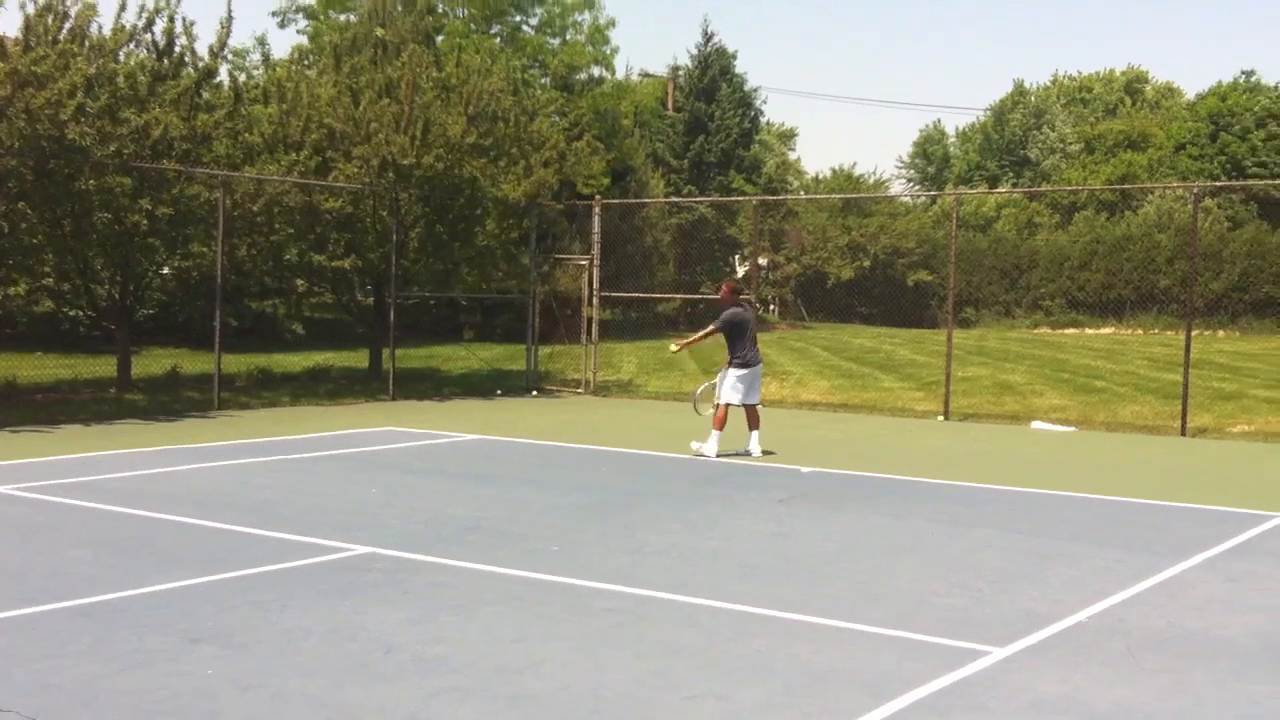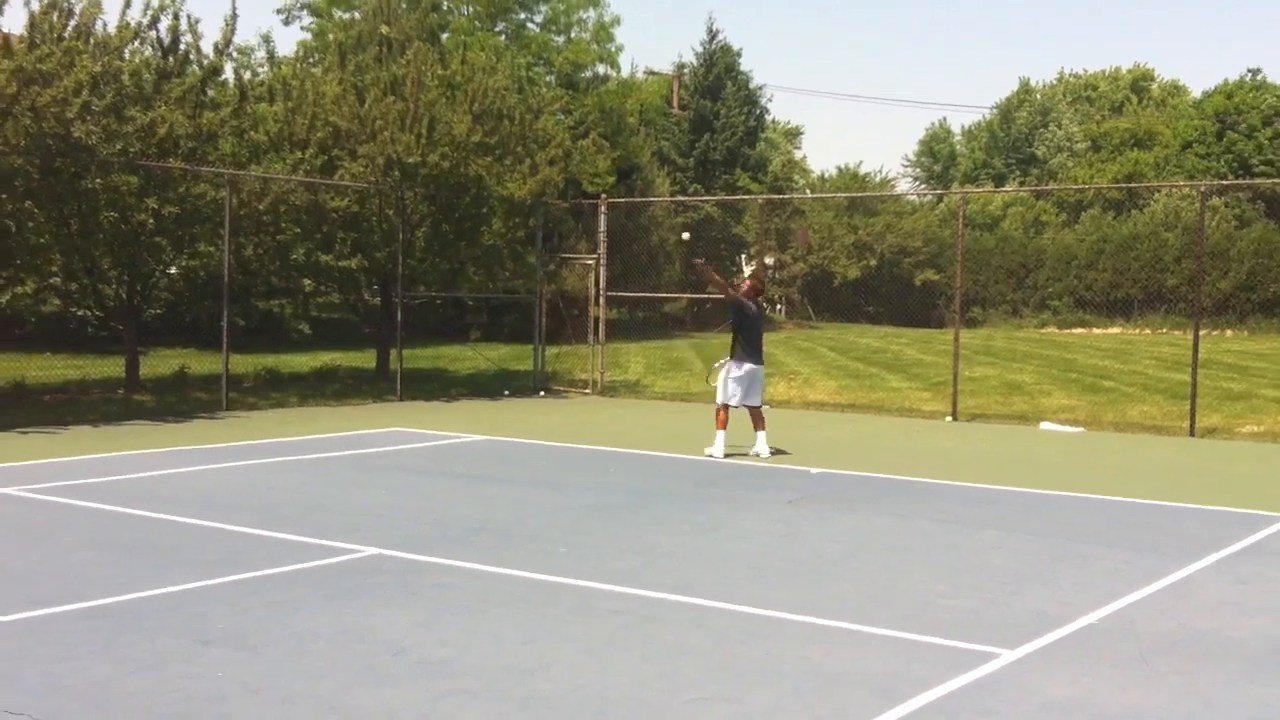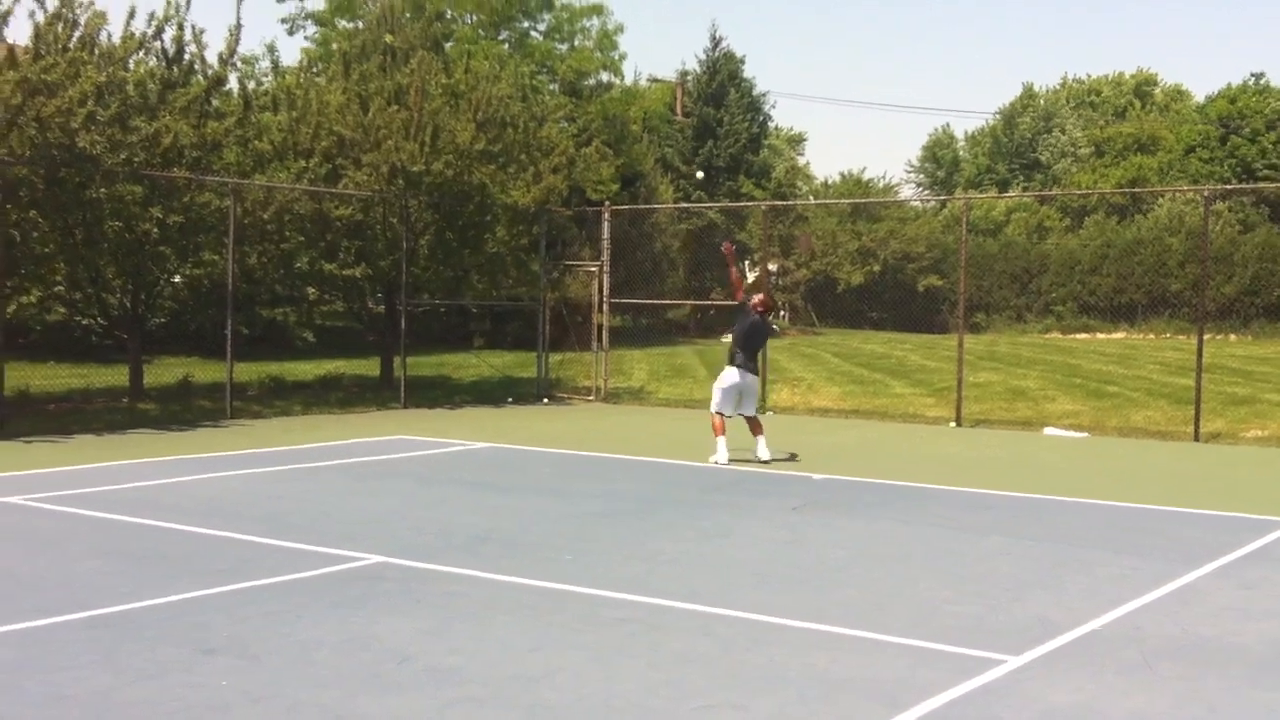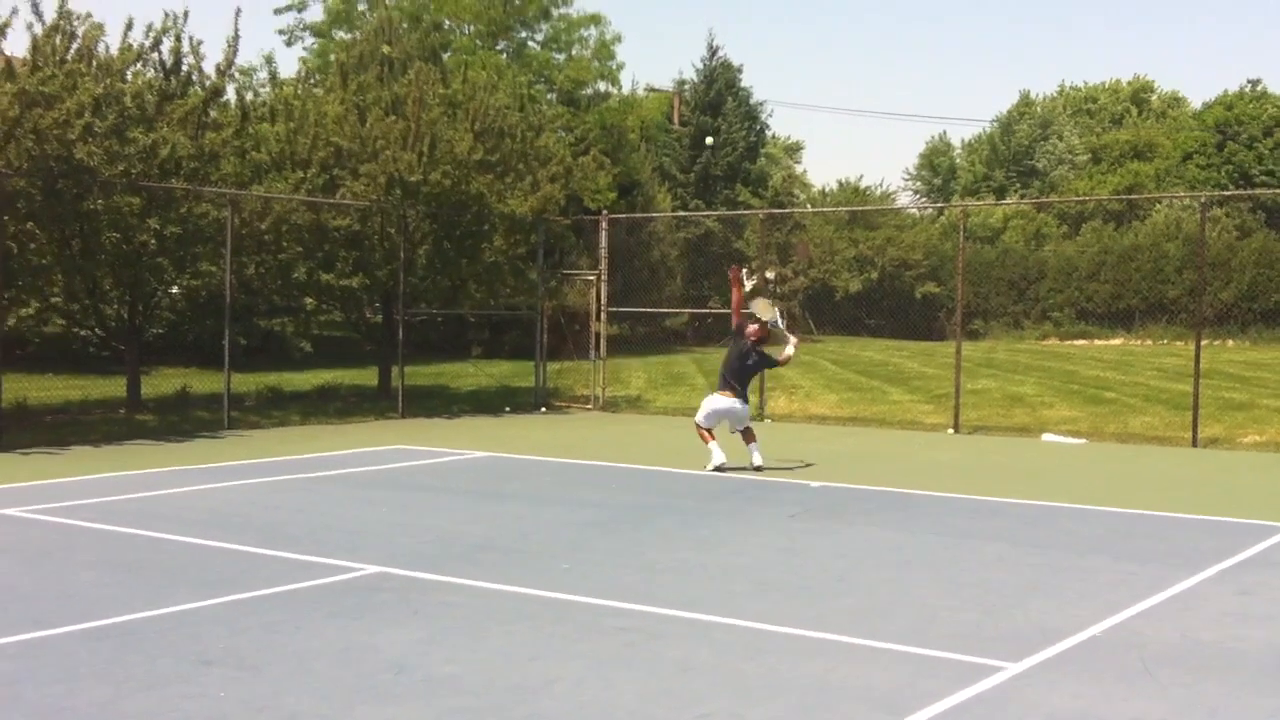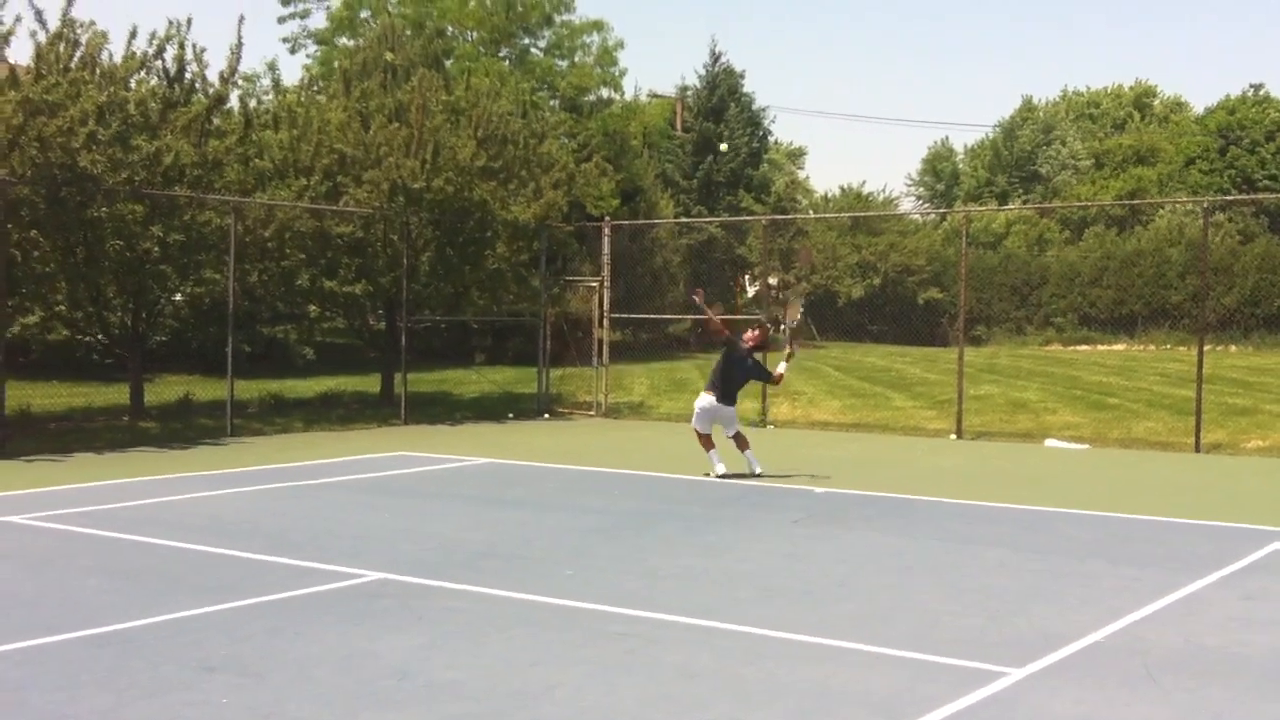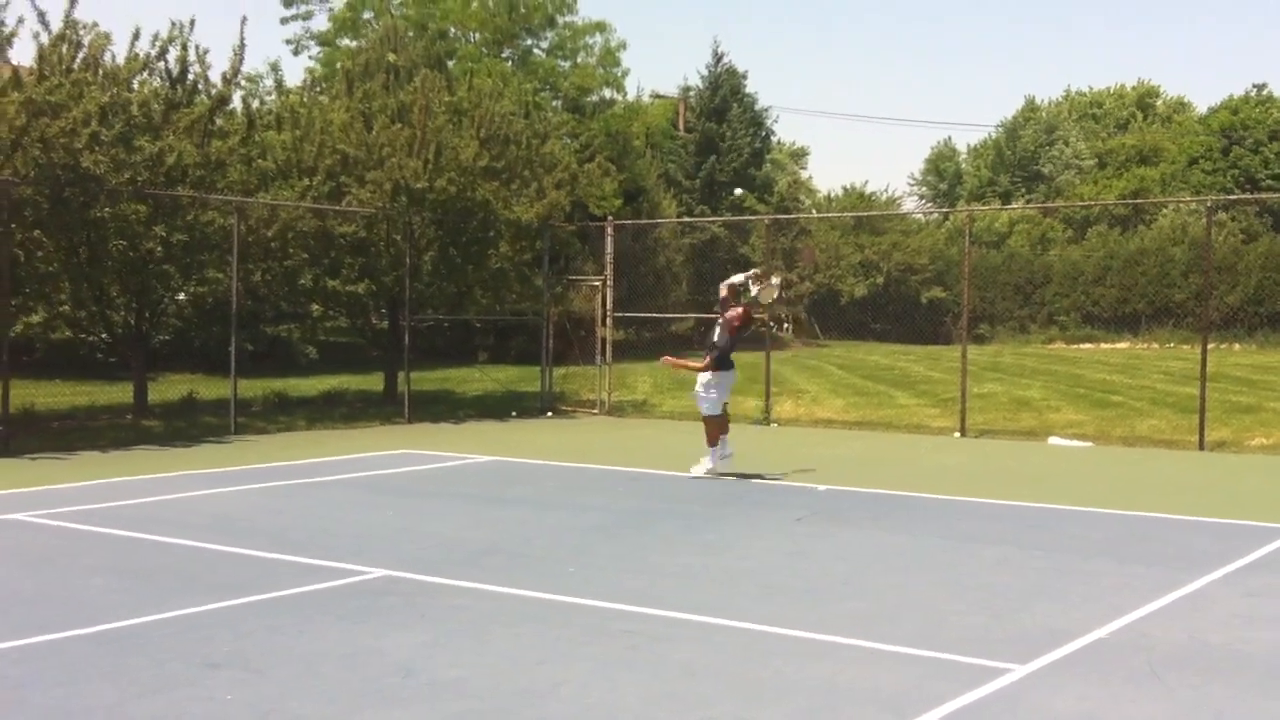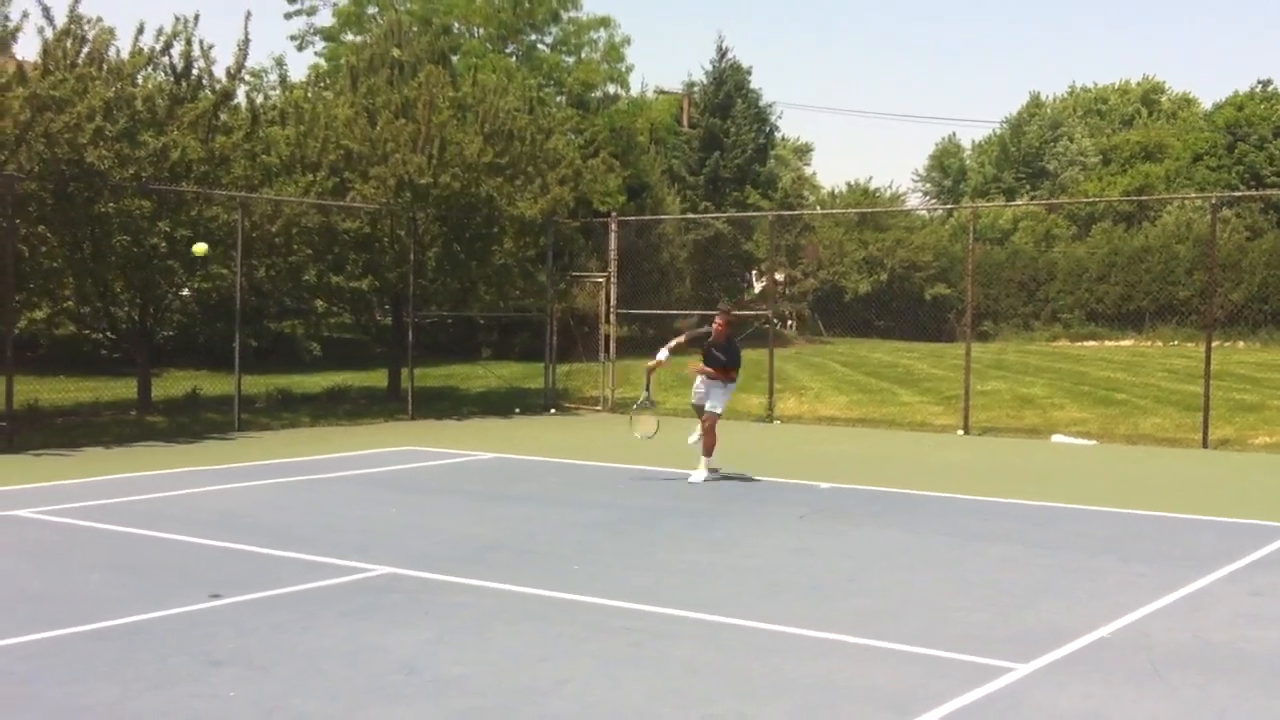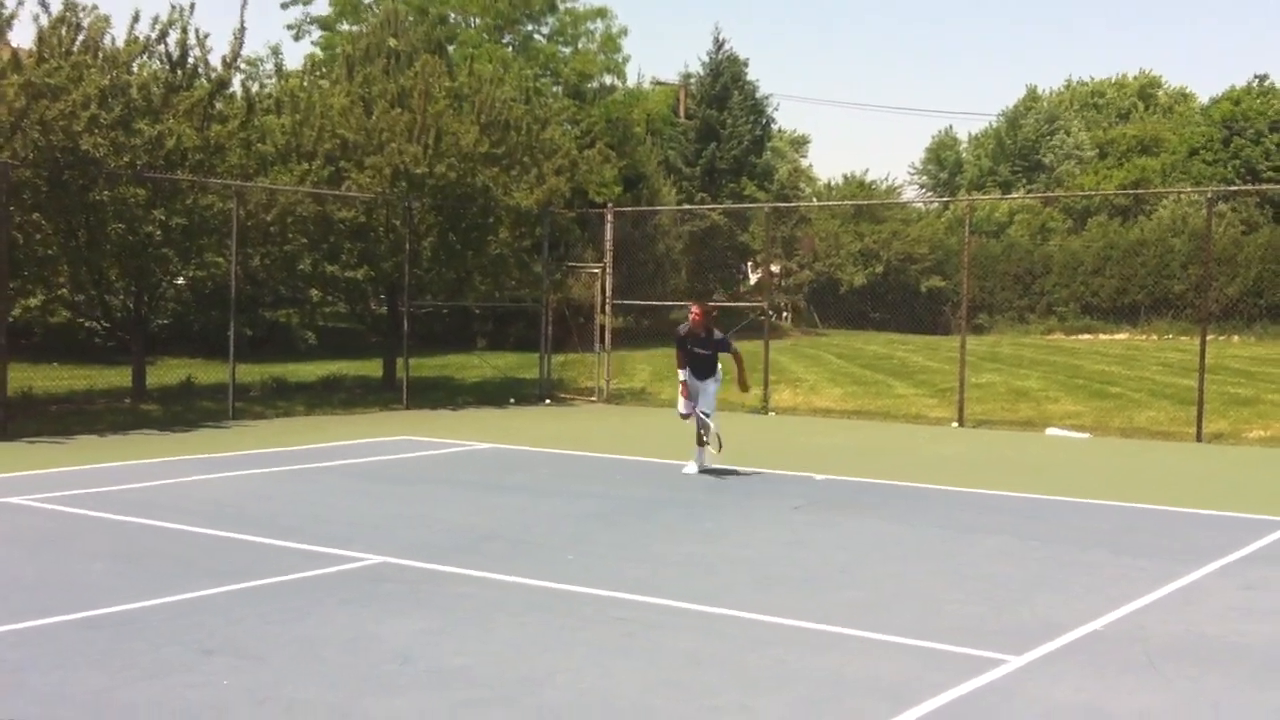
dt=0.2s
person 1, frame 1
left shoulder: (731, 315)
right shoulder: (747, 309)
left elbow: (708, 332)
left wrist: (686, 343)
right wrist: (731, 358)
left hip: (739, 367)
right hip: (755, 364)
left knee: (723, 404)
right knee: (750, 405)
left ankle: (711, 446)
right ankle: (754, 446)
person 1, frame 2
left shoulder: (744, 306)
right shoulder: (759, 309)
left elbow: (726, 290)
left wrist: (707, 271)
left hip: (739, 365)
right hip: (757, 365)
left knee: (723, 404)
right knee: (755, 407)
left ankle: (718, 447)
right ankle: (761, 446)
person 1, frame 3
left shoulder: (748, 317)
right shoulder: (766, 326)
left elbow: (737, 287)
left wrist: (732, 261)
left hip: (734, 373)
right hip: (752, 376)
left knee: (717, 413)
right knee: (750, 415)
left ankle: (721, 453)
right ankle: (762, 450)
person 1, frame 4
left shoulder: (740, 342)
right shoulder: (761, 358)
left elbow: (736, 310)
right elbow: (783, 360)
left wrist: (736, 284)
right wrist: (792, 345)
left hip: (720, 400)
right hip: (740, 404)
left knee: (701, 425)
right knee: (744, 428)
left ankle: (717, 456)
right ankle: (756, 457)
person 1, frame 5
left shoulder: (735, 347)
right shoulder: (755, 366)
left elbow: (719, 329)
right elbow: (776, 379)
left wrist: (703, 306)
right wrist: (785, 361)
left hip: (708, 401)
right hip: (728, 407)
left knee: (702, 433)
right knee: (735, 433)
left ankle: (718, 466)
right ankle: (754, 465)
person 1, frame 6
left shoulder: (726, 342)
right shoulder: (725, 318)
left elbow: (705, 366)
right elbow: (725, 285)
left wrist: (677, 363)
right wrist: (747, 276)
left hip: (715, 376)
right hip: (724, 372)
left knee: (709, 417)
right knee: (720, 411)
left ankle: (711, 461)
right ankle: (722, 448)
person 1, frame 7
left shoulder: (733, 349)
right shoulder: (705, 333)
left elbow: (731, 377)
right elbow: (679, 341)
left wrist: (708, 371)
right wrist: (661, 357)
left hip: (723, 384)
right hip: (706, 377)
left knee: (709, 422)
right knee: (697, 407)
left ankle: (704, 468)
right ankle: (702, 426)
person 1, frame 8
left shoulder: (717, 338)
right shoulder: (682, 332)
left elbow: (736, 353)
right elbow: (680, 359)
left wrist: (742, 379)
right wrist: (682, 383)
left hip: (709, 378)
right hip: (690, 375)
right knee: (684, 414)
left ankle: (698, 460)
